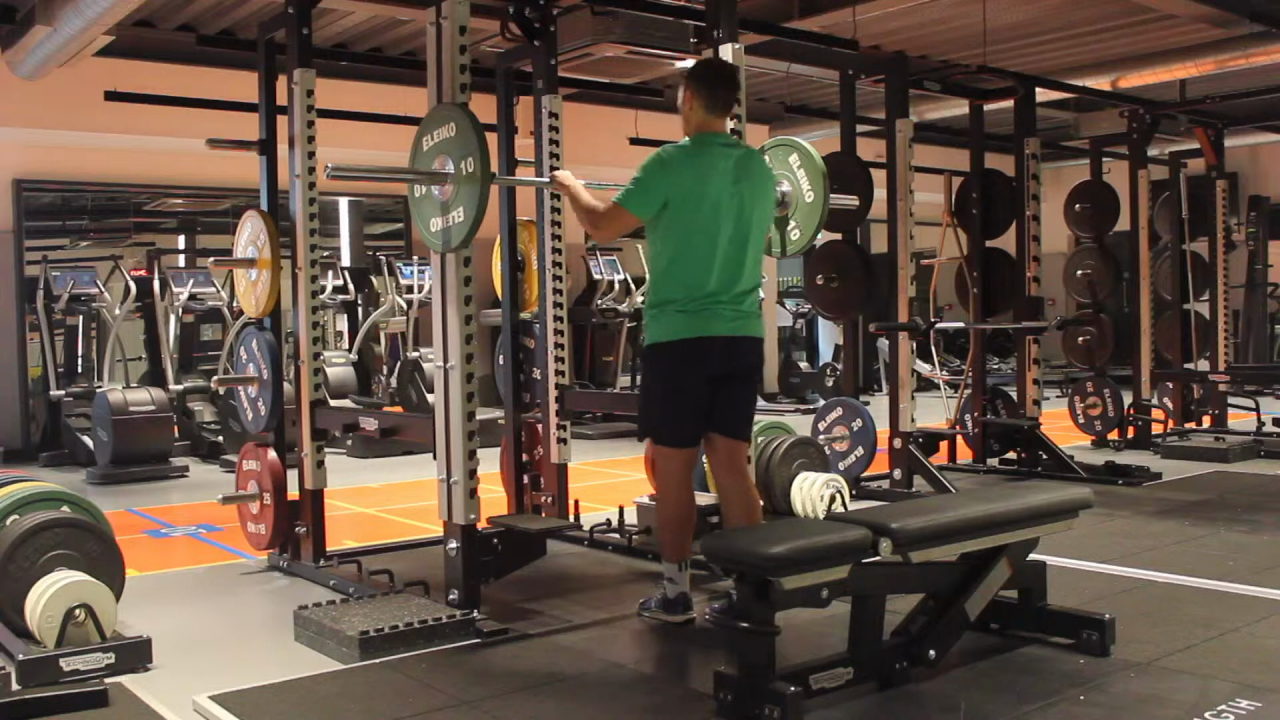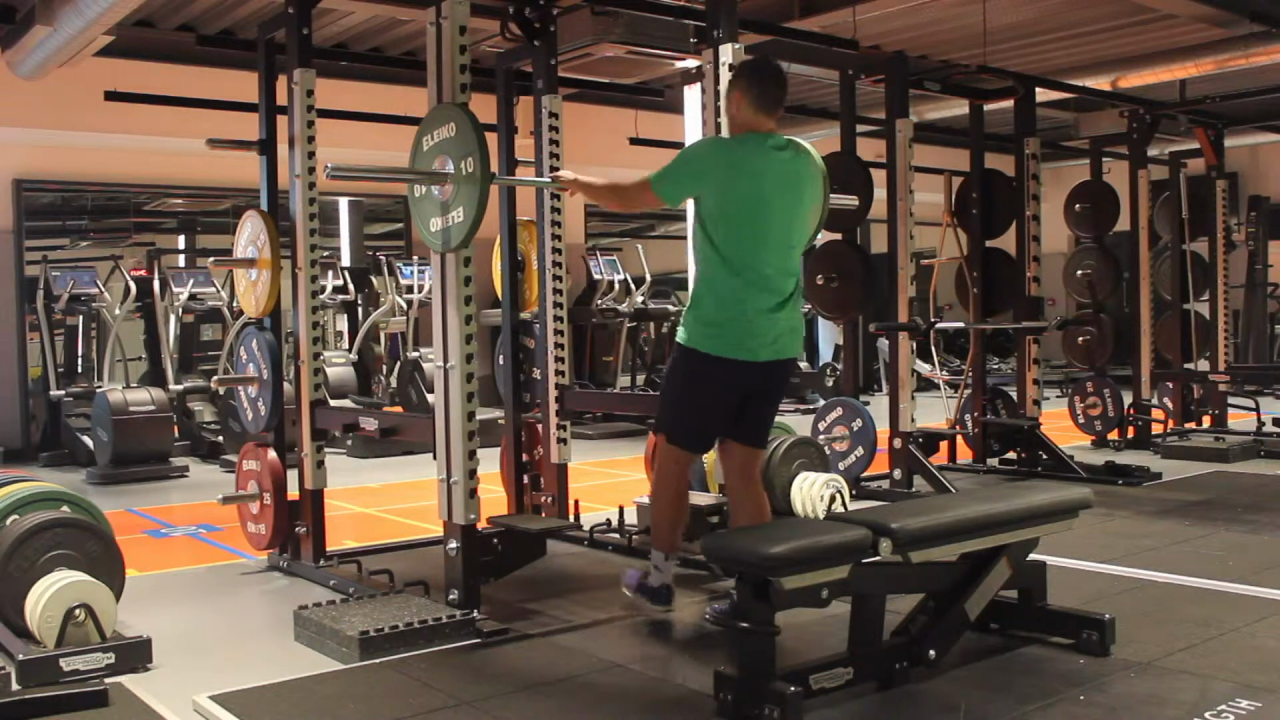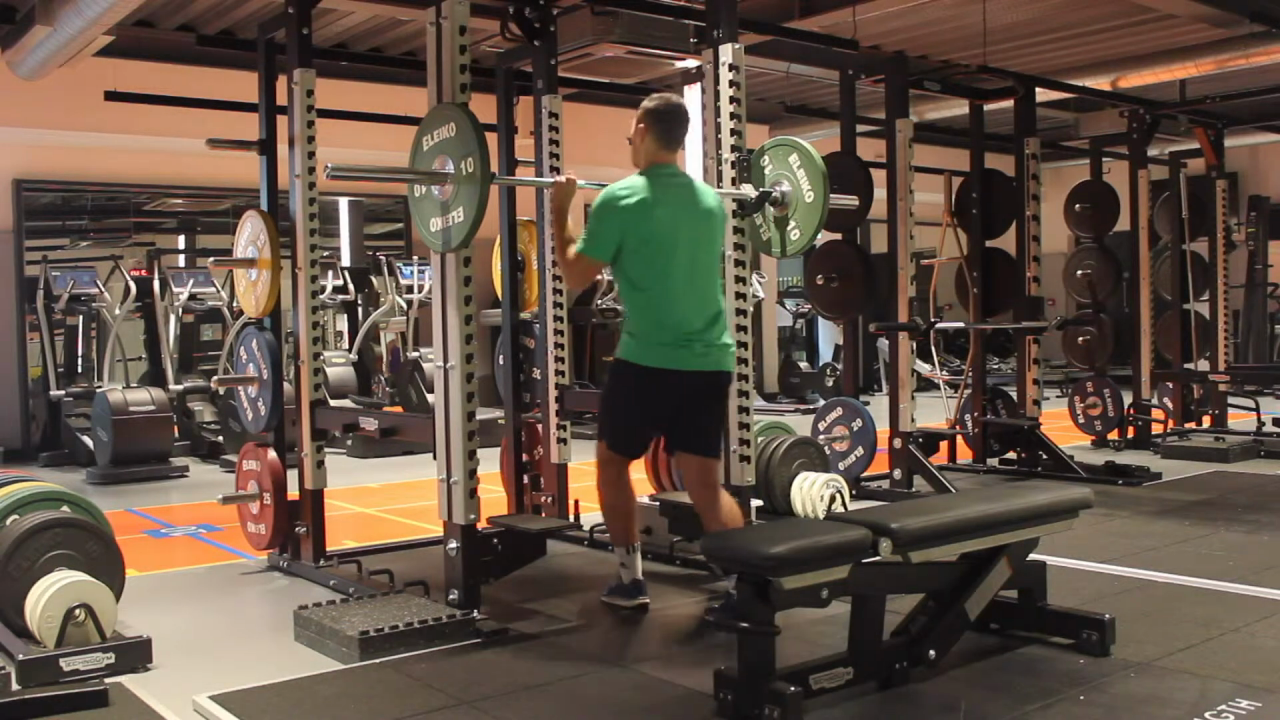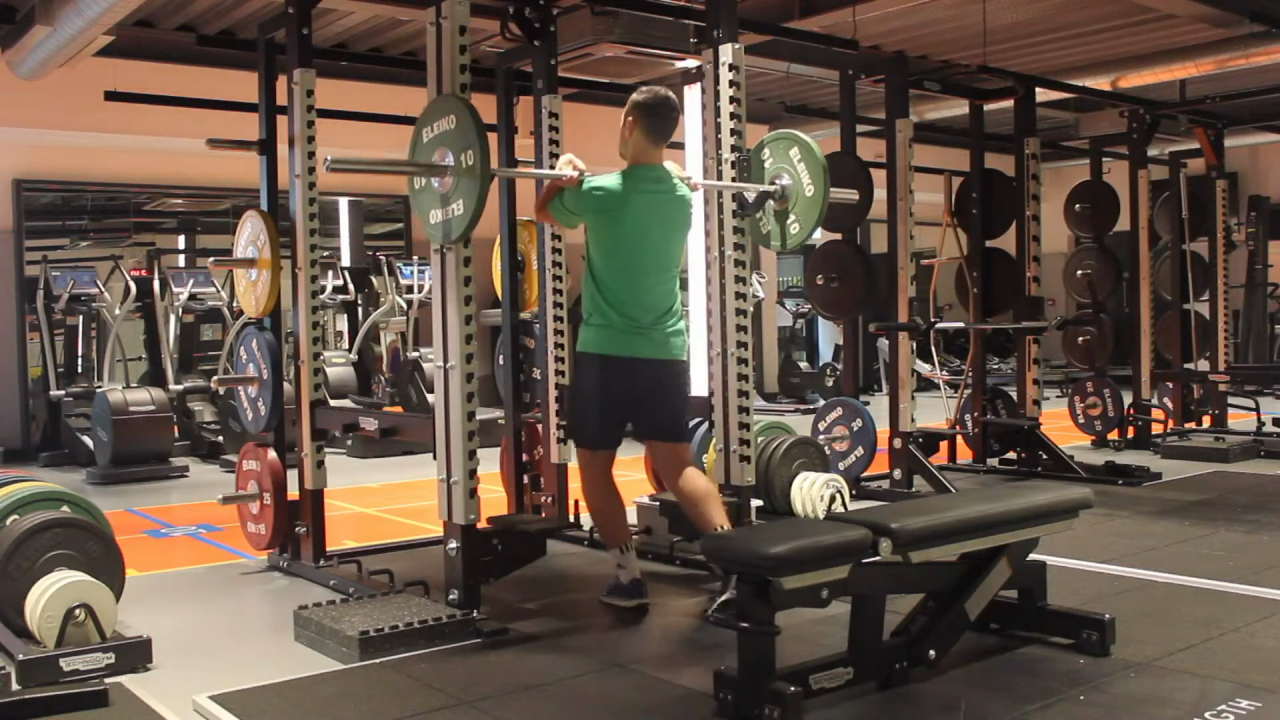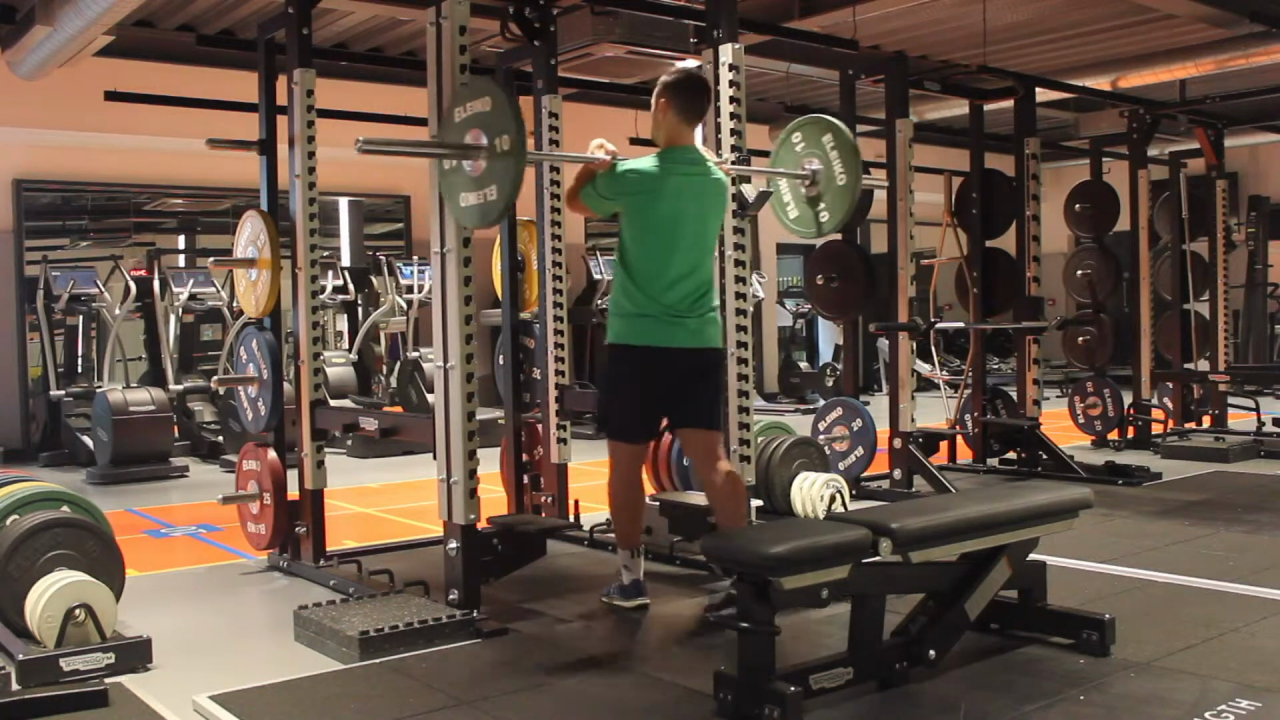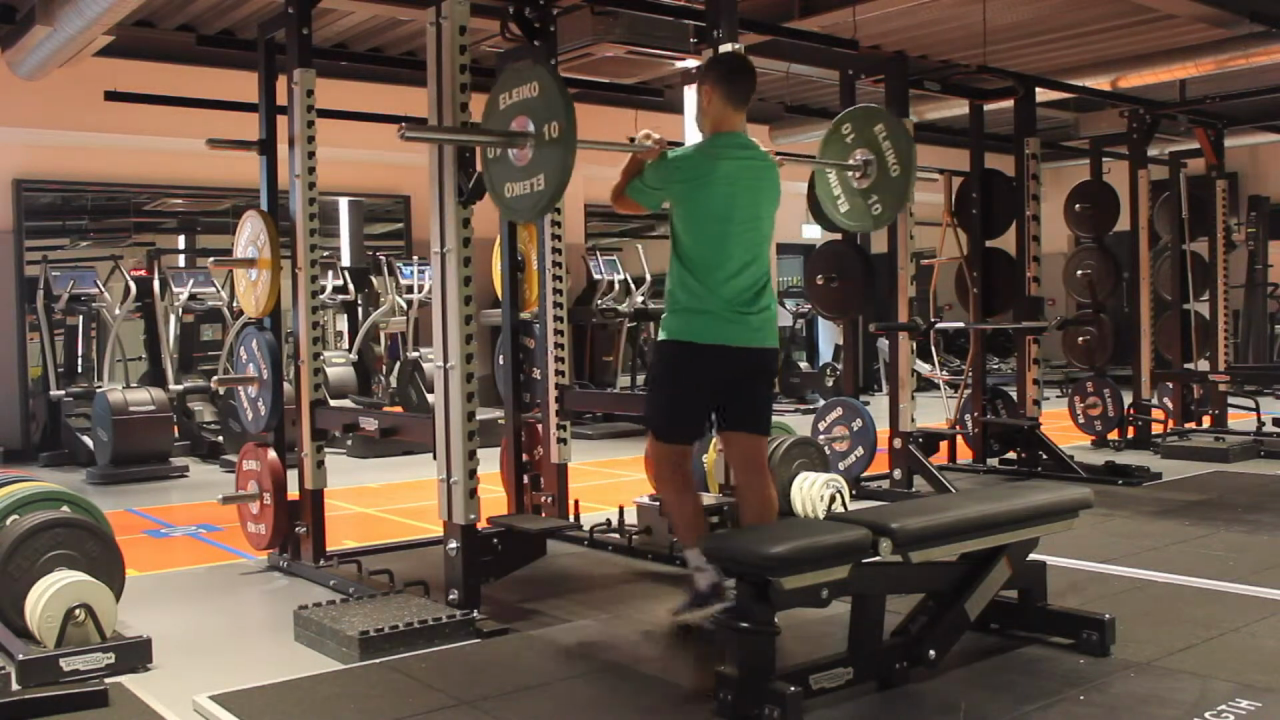
dt=0.5s
person 1, frame 1
left shoulder: (674, 163)
right shoulder: (760, 169)
left elbow: (603, 226)
left wrist: (570, 185)
left hip: (680, 336)
right hip: (742, 336)
left knee: (673, 469)
right knee: (733, 468)
left ankle: (675, 593)
person 1, frame 2
left shoulder: (717, 156)
right shoulder: (807, 165)
left elbow: (631, 197)
left wrist: (577, 182)
left hip: (715, 344)
right hip: (777, 348)
left knee: (673, 459)
right knee: (744, 471)
left ankle: (658, 580)
person 1, frame 3
left shoulder: (620, 199)
right shoulder: (710, 200)
left elbow: (576, 277)
left wrist: (560, 209)
left hip: (647, 361)
right hip: (711, 361)
left knee: (612, 464)
right knee: (704, 479)
left ankle: (630, 578)
person 1, frame 4
left shoulder: (601, 194)
right shoulder: (681, 197)
left elbow: (545, 211)
left wrist: (562, 176)
right wrist: (677, 174)
left hip: (605, 354)
right hip: (667, 352)
left knee: (595, 468)
right knee: (677, 465)
left ankle: (629, 577)
person 1, frame 5
left shoulder: (633, 176)
right shoulder: (717, 181)
left elbow: (576, 202)
left wrist: (594, 165)
left hip: (639, 342)
right hip: (701, 342)
left knee: (627, 464)
right knee: (712, 459)
left ankle: (631, 579)
person 1, frame 6
left shoulder: (684, 163)
right shoulder: (768, 169)
left elbow: (623, 199)
left wrist: (643, 155)
left hip: (693, 337)
right hip: (756, 339)
left knee: (667, 459)
right knee: (750, 465)
left ankle: (706, 576)
